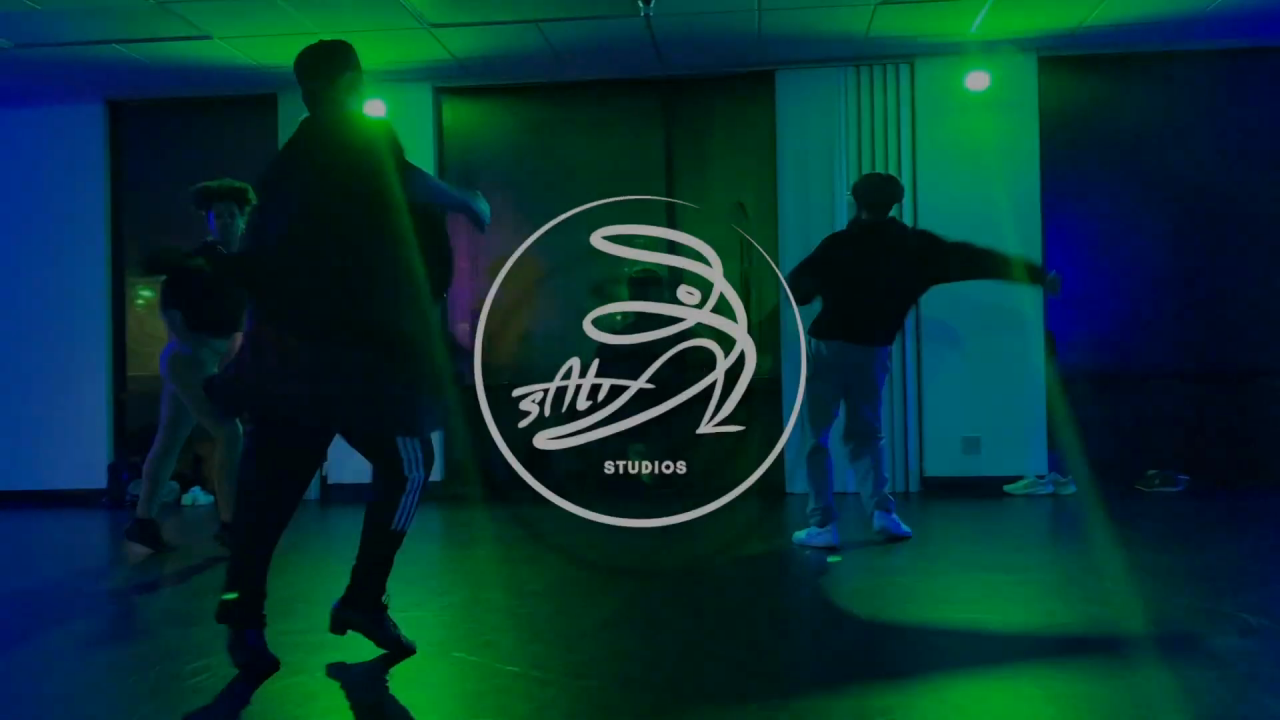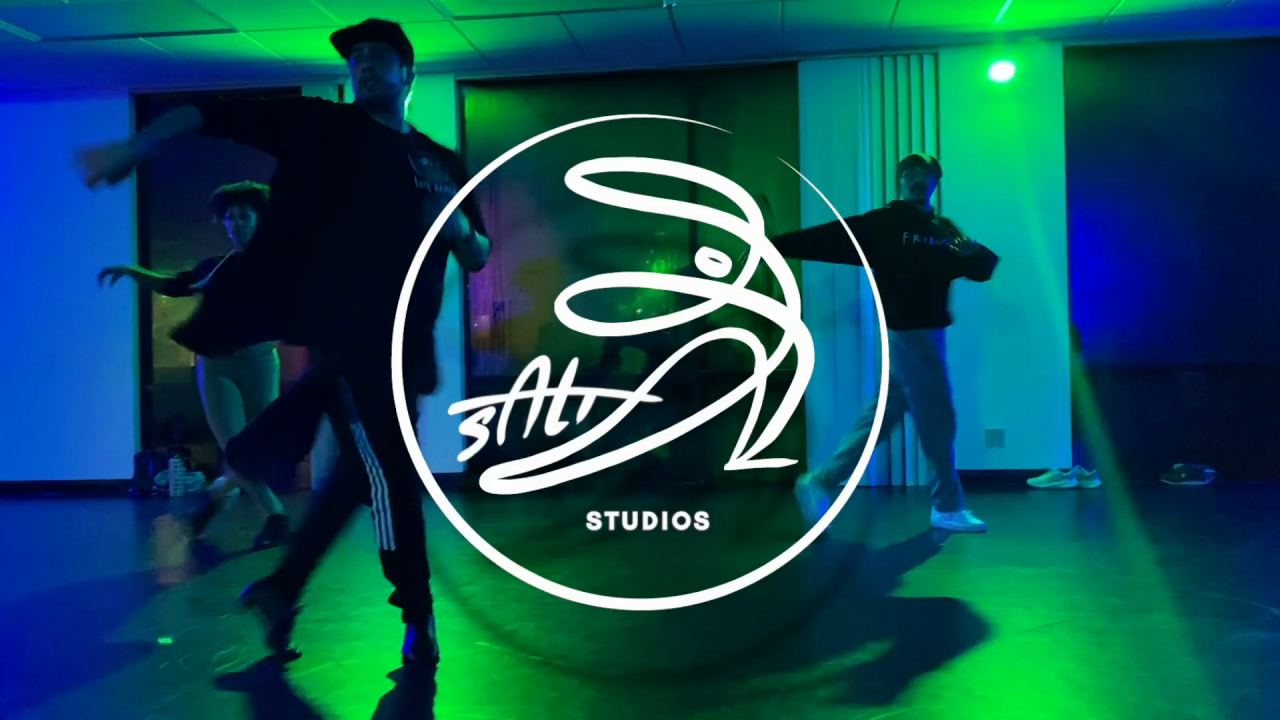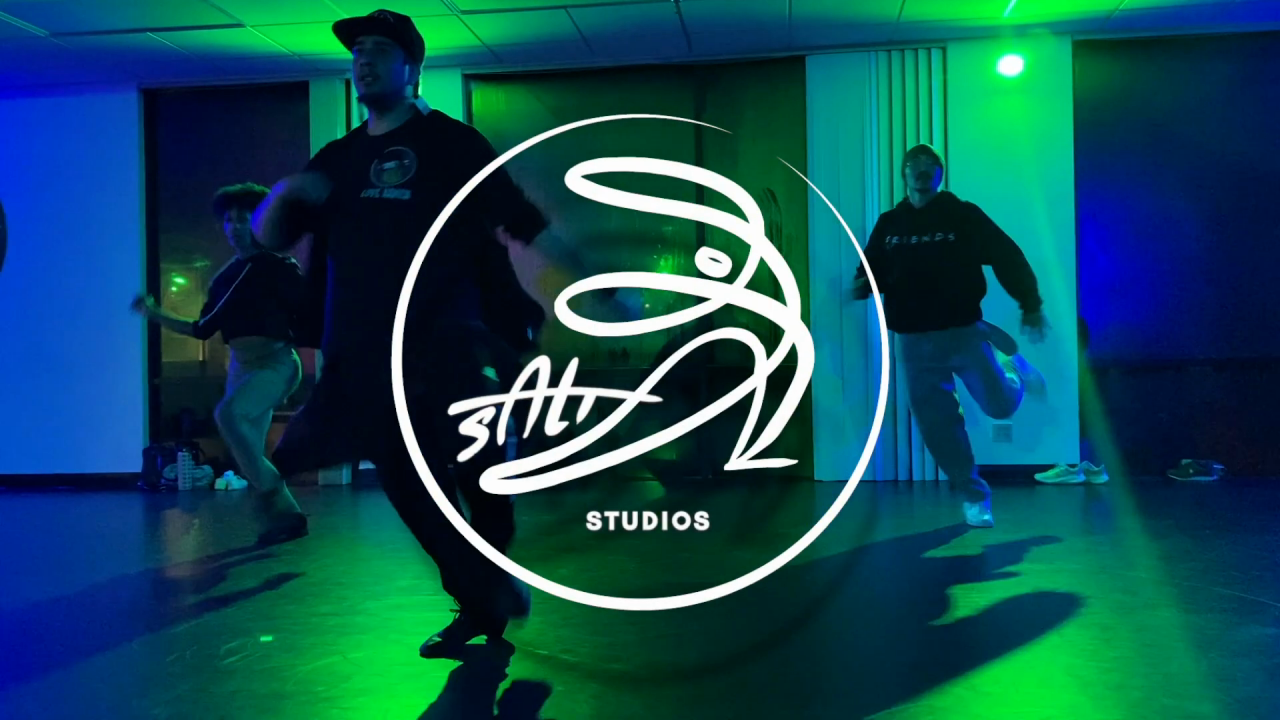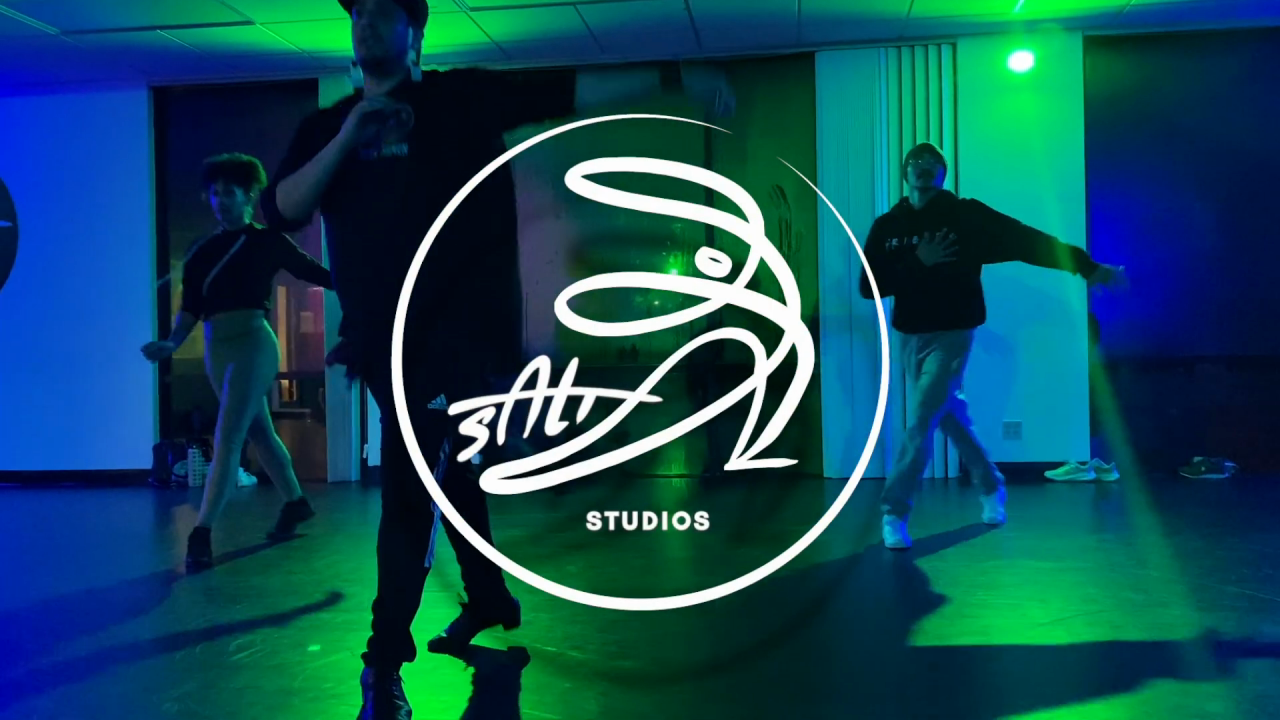
dt=0.3s
person 1, frame 1
left shoulder: (289, 161)
right shoulder: (367, 138)
left elbow: (251, 263)
right elbow: (410, 181)
right wrist: (468, 205)
left hip: (283, 348)
right hip: (358, 344)
left knee: (270, 485)
right knee: (405, 463)
left ankle: (245, 622)
right ankle: (362, 601)
person 1, frame 2
left shoulder: (441, 164)
right shoulder: (319, 124)
left elbow: (478, 251)
right elbow: (209, 116)
left wrist: (465, 237)
right wrist: (135, 146)
left hip: (399, 340)
right hip: (345, 333)
left knee: (376, 469)
right knee: (391, 471)
left ankle: (283, 585)
right ankle: (414, 614)
person 1, frame 3
left shoulder: (456, 145)
right shoulder: (336, 159)
left elbow: (525, 223)
right elbow: (267, 234)
right wrist: (284, 194)
left hip: (448, 344)
right hip: (367, 357)
left knee: (472, 470)
right knee: (409, 490)
left ankle: (498, 580)
right ankle: (477, 607)
person 1, frame 4
left shoulder: (459, 95)
right shoulder: (326, 127)
left elbow: (570, 92)
right elbow: (280, 207)
left wrist: (669, 77)
right wrist: (344, 140)
left hip: (453, 325)
right hip: (379, 334)
left knee: (412, 484)
right knee: (445, 474)
left ankle: (385, 658)
right ankle: (489, 596)
person 2, frame 1
left shoulder: (840, 245)
right shoulder: (913, 244)
left elbow: (798, 287)
right elbow: (973, 261)
right wrist: (1035, 274)
left hip: (828, 348)
right hip: (871, 352)
left knee: (815, 437)
right knee: (864, 436)
left ankle: (822, 524)
right ankle: (882, 512)
person 2, frame 2
left shoulder: (943, 229)
right shoulder: (883, 223)
left elbow: (985, 266)
right elbow: (824, 240)
left wrist: (974, 252)
right wrist: (775, 245)
left hip: (928, 333)
right hip: (907, 335)
left knee: (886, 420)
right knee: (940, 419)
left ankle: (820, 483)
right ankle: (948, 508)
person 2, frame 3
left shoulder: (964, 215)
right shoulder: (889, 224)
left elbow: (1008, 257)
right elbow: (872, 271)
left wrist: (1031, 305)
right wrist: (860, 284)
left hip: (962, 330)
right hip: (913, 338)
left knee: (999, 405)
right knee: (938, 425)
left ankle: (1012, 366)
right ankle: (975, 497)
person 2, frame 4
left shoulder: (966, 215)
right shoulder: (886, 225)
left elbow: (1028, 241)
right elbow: (869, 285)
left wrist: (1088, 267)
right wrist: (917, 265)
left hip: (952, 334)
right hip: (910, 337)
left knee: (921, 417)
right knee: (949, 416)
left ankle: (895, 512)
right ankle: (991, 487)
person 3, frame 1
right shoulder: (201, 259)
right elbow: (169, 303)
right wrist: (182, 336)
left hip: (193, 359)
right hip: (192, 359)
left knee: (169, 441)
right knee: (230, 435)
left ankle: (144, 521)
right ankle: (231, 523)
person 3, frame 2
right shoulder: (216, 267)
right elbow: (173, 285)
right wrist: (130, 271)
left hip: (260, 364)
right hip: (217, 366)
left ankle: (216, 496)
right ankle: (276, 517)
person 3, frame 3
left shoulder: (279, 267)
right shoulder: (224, 278)
right elbow: (203, 330)
right wrist: (155, 316)
left hip: (276, 363)
right hip: (241, 369)
left knee: (227, 415)
right knee: (246, 455)
left ankle: (268, 495)
right ankle: (290, 515)
person 3, frame 4
left shoulder: (267, 240)
right shoulder: (202, 250)
left elbow: (311, 271)
right elbow: (190, 307)
right wrist: (171, 341)
left hip: (253, 344)
right hip: (216, 350)
left knee: (226, 437)
right knee: (258, 432)
left ankle: (201, 533)
right ankle: (295, 504)
